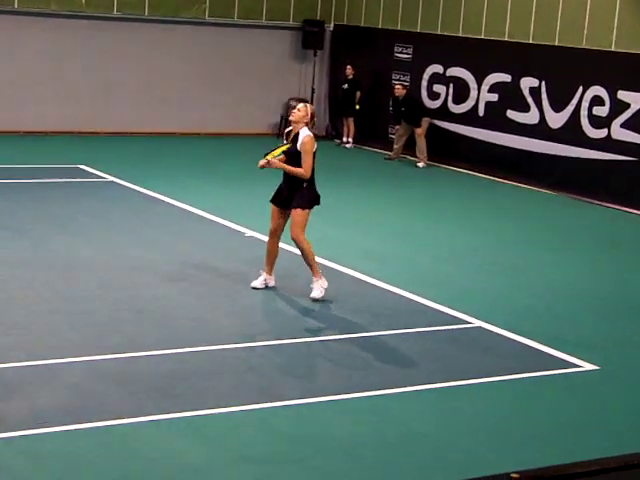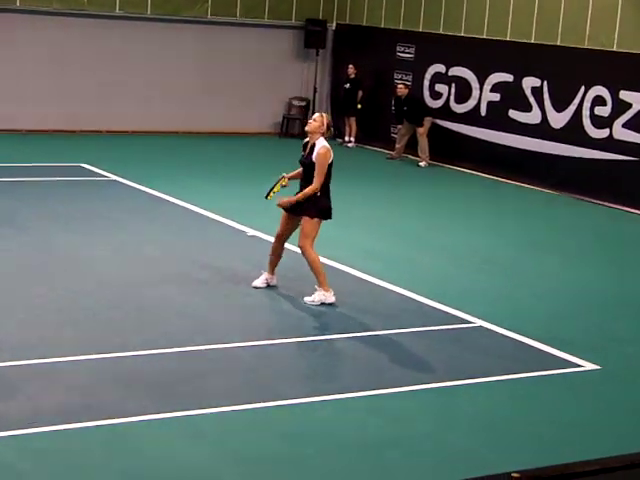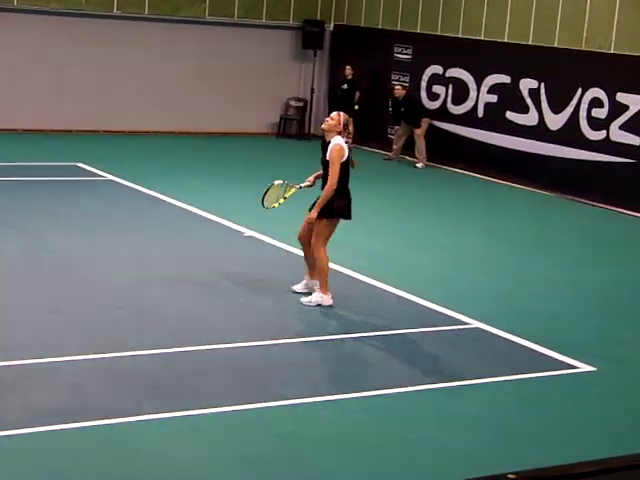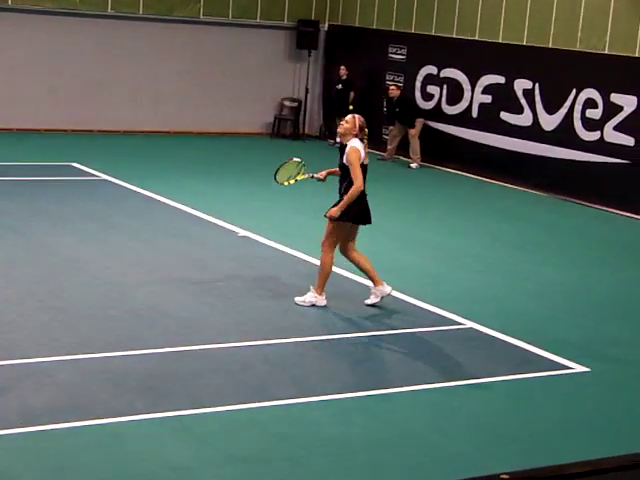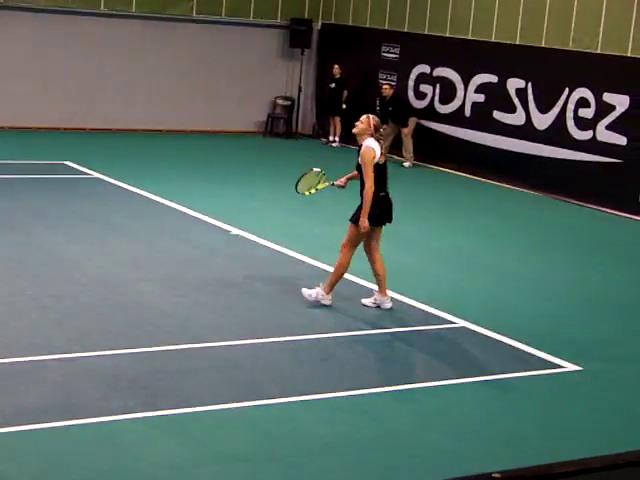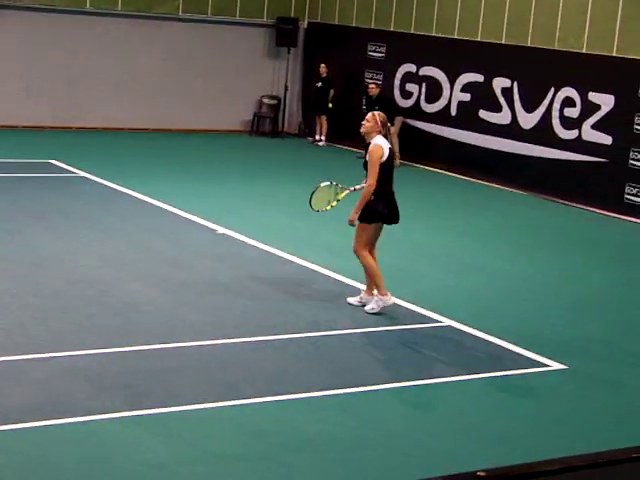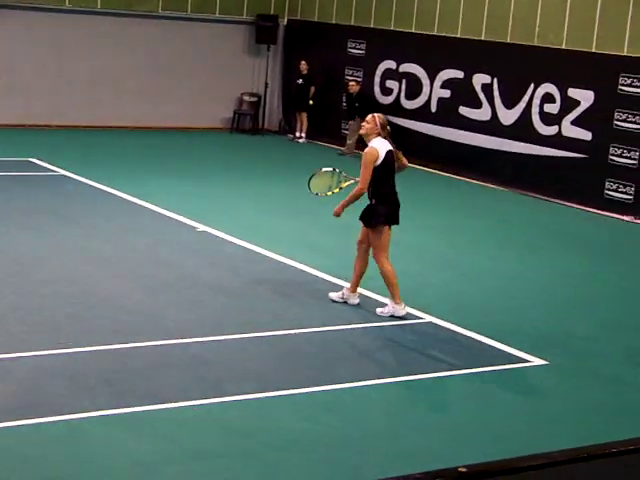
dt=0.2s
person 1, frame 1
left shoulder: (306, 138)
right shoulder: (289, 133)
left elbow: (305, 172)
left wrist: (278, 166)
right wrist: (270, 161)
left hip: (303, 190)
right hip: (287, 187)
left knee: (297, 236)
right knee: (274, 233)
left ankle: (319, 278)
right ankle: (268, 276)
person 1, frame 2
left shoulder: (322, 149)
right shoulder: (308, 143)
left elbow: (316, 185)
left wrist: (291, 200)
right wrist: (290, 175)
left hip: (317, 201)
right hip: (305, 196)
left knee: (305, 244)
right knee: (280, 237)
left ankle: (325, 291)
right ankle: (269, 276)
person 1, frame 3
left shoulder: (336, 146)
right shoulder: (331, 143)
left elbow: (331, 184)
left wrist: (316, 209)
right wrist: (316, 176)
left hip: (336, 201)
right hip: (331, 200)
left knee: (317, 245)
right knee: (303, 237)
left ankle: (323, 294)
right ankle: (312, 279)
person 1, frame 4
left shoulder: (352, 149)
right shoulder: (351, 146)
left elbow: (358, 186)
left wrist: (338, 209)
right wrist: (328, 172)
left hip: (352, 203)
right hip: (355, 205)
left knee: (327, 247)
right knee: (347, 249)
left ankle: (318, 295)
right ankle: (379, 286)
person 1, frame 5
left shoulder: (367, 149)
right shoulder: (373, 145)
left elbow: (369, 187)
left wrist: (364, 216)
right wrist: (347, 177)
left hip: (373, 205)
right hip: (381, 203)
left knee: (347, 249)
right knee: (372, 250)
left ankle: (324, 293)
right ankle: (383, 296)
person 1, frame 6
left shoulder: (375, 148)
right shoulder: (383, 143)
left elbow: (371, 186)
right elbow: (387, 167)
left wrist: (355, 211)
left hip: (378, 203)
right hip: (386, 201)
left knee: (360, 249)
right knee: (365, 248)
left ankle: (382, 295)
right ankle: (369, 294)
person 1, frame 7
left shoulder: (371, 151)
right shoulder: (387, 144)
left elbow: (361, 189)
right elbow: (404, 164)
left wrist: (341, 206)
left hip: (381, 205)
right hip: (389, 202)
left knee: (380, 256)
right knee: (362, 246)
left ankle: (397, 304)
right ankle: (350, 292)
